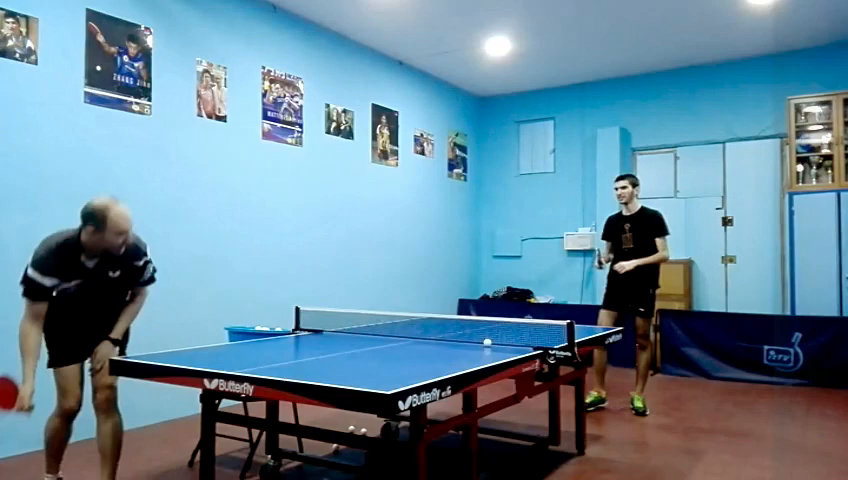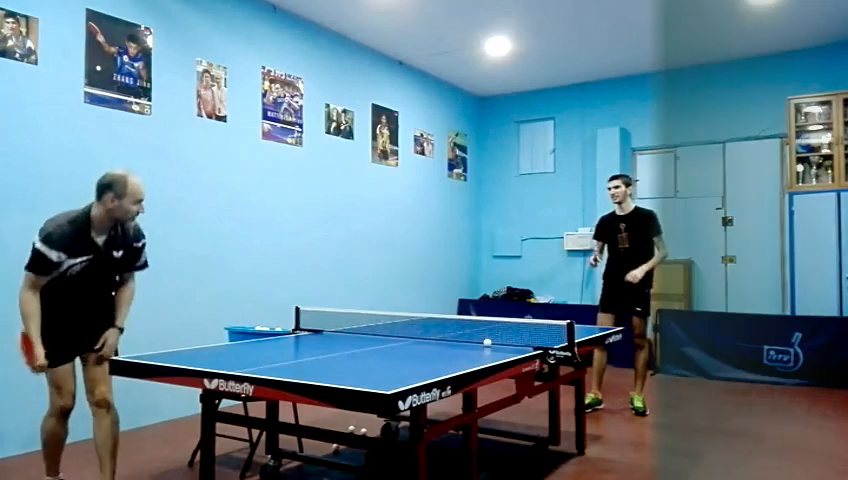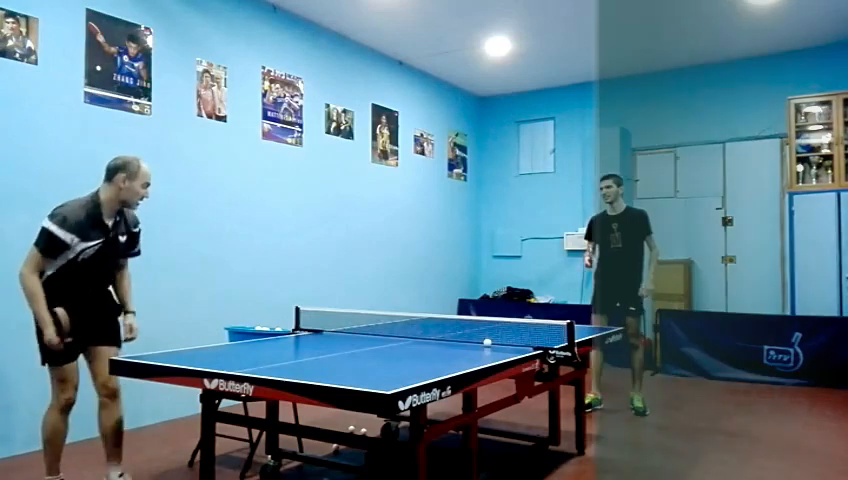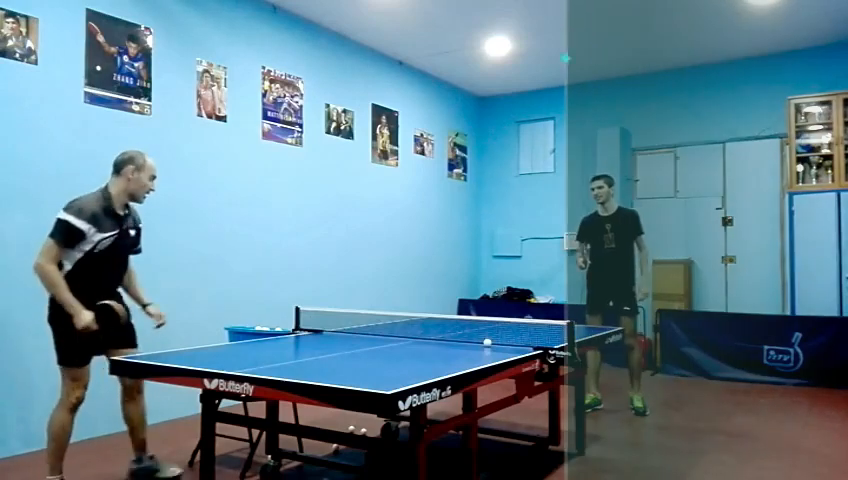
dt=0.2s
person 1, frame 1
left shoulder: (133, 250)
right shoulder: (50, 255)
left elbow: (139, 294)
right elbow: (33, 320)
left wrist: (113, 340)
right wrist: (28, 381)
left hip: (110, 325)
right hip: (66, 325)
left knee: (106, 402)
right knee: (68, 405)
person 1, frame 2
left shoulder: (131, 235)
right shoulder: (58, 232)
right elbow: (30, 290)
left wrist: (116, 327)
right wrist: (36, 344)
left hip: (99, 316)
right hip: (57, 318)
left knee: (102, 400)
right knee: (62, 403)
person 1, frame 3
left shoulder: (129, 223)
right shoulder: (68, 218)
right elbow: (29, 272)
left wrist: (128, 312)
right wrist: (46, 323)
left hip: (100, 307)
right hip: (60, 313)
left knee: (110, 389)
right knee: (65, 397)
person 1, frame 4
left shoulder: (131, 220)
right shoulder: (82, 212)
right elbow: (44, 264)
left wrist: (146, 305)
right wrist: (77, 311)
left hip: (108, 308)
right hip: (74, 312)
left knee: (132, 382)
right knee: (74, 395)
person 2, frame 1
left shoulder: (652, 217)
right shoulder: (612, 221)
left elbow: (664, 254)
left wrist: (634, 263)
right wrist: (602, 259)
left hip: (643, 287)
right hip: (615, 286)
left knee: (643, 340)
left ankle: (638, 395)
right ankle: (598, 392)
person 2, frame 2
left shoulder: (647, 217)
right shoulder: (605, 221)
left elbow: (662, 251)
right elbow: (598, 250)
left wrist: (643, 269)
right wrist: (594, 258)
left hip: (639, 287)
right hip: (611, 286)
left knee: (639, 340)
left ankle: (638, 395)
right ankle: (595, 394)
person 2, frame 3
left shoulder: (638, 216)
right shoulder: (596, 221)
left elbow: (653, 250)
right elbow: (590, 250)
left wrist: (649, 279)
right wrist: (588, 258)
left hip: (631, 286)
right hip: (603, 286)
left knee: (635, 340)
left ankle: (636, 395)
right ankle: (594, 394)
person 2, frame 4
left shoulder: (630, 217)
right shoulder: (588, 222)
left elbow: (642, 250)
right elbow: (580, 251)
left wrist: (643, 281)
right wrist: (580, 260)
left hip: (624, 285)
right hip: (596, 286)
left knee: (630, 342)
left ankle: (636, 395)
right ankle: (593, 394)
